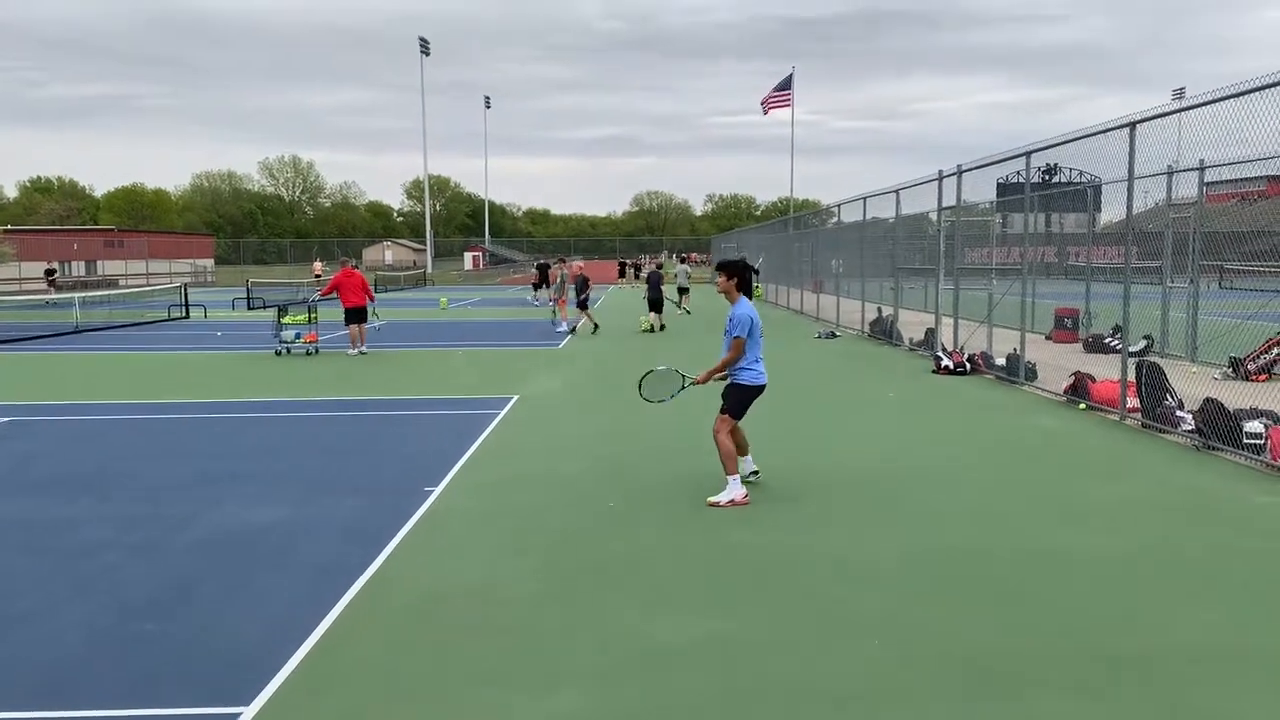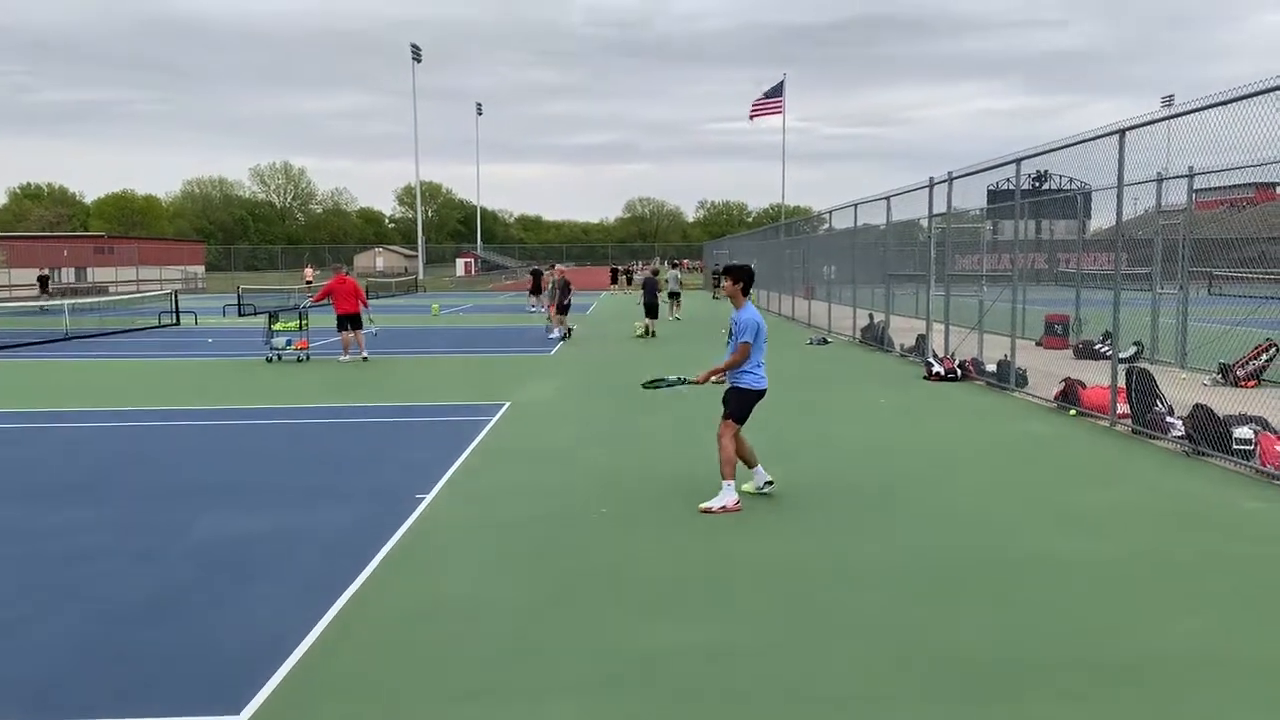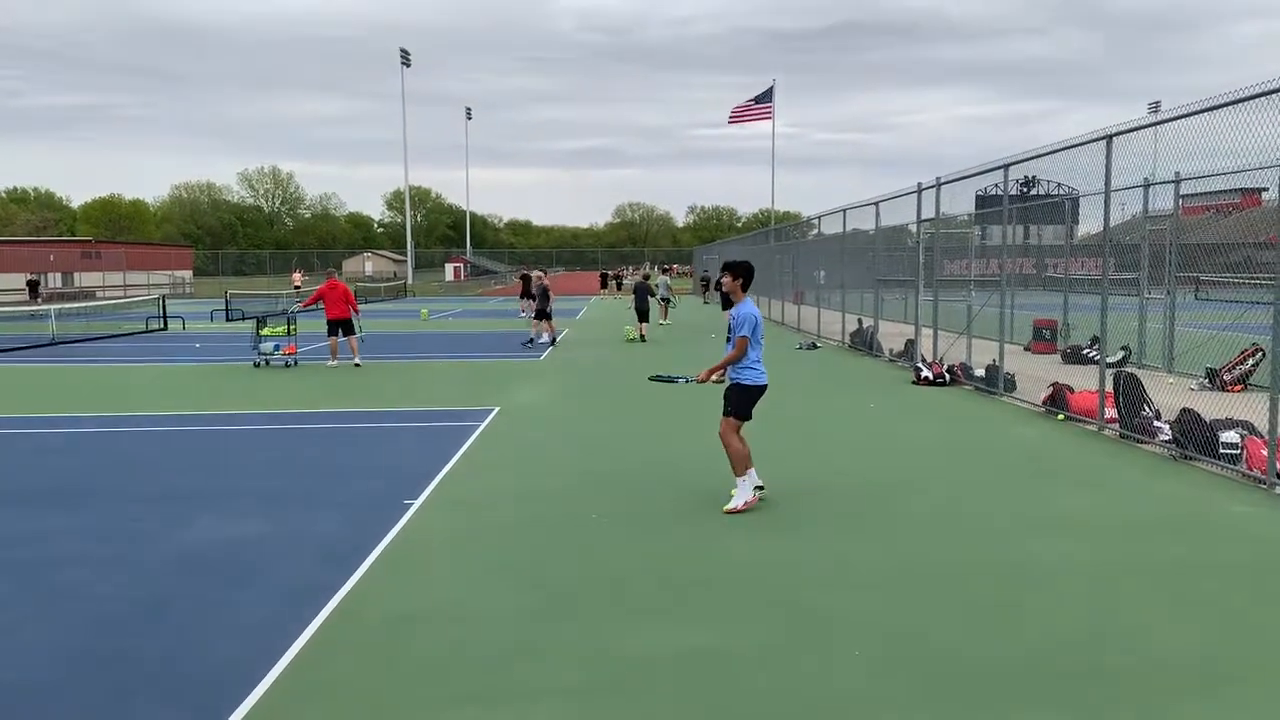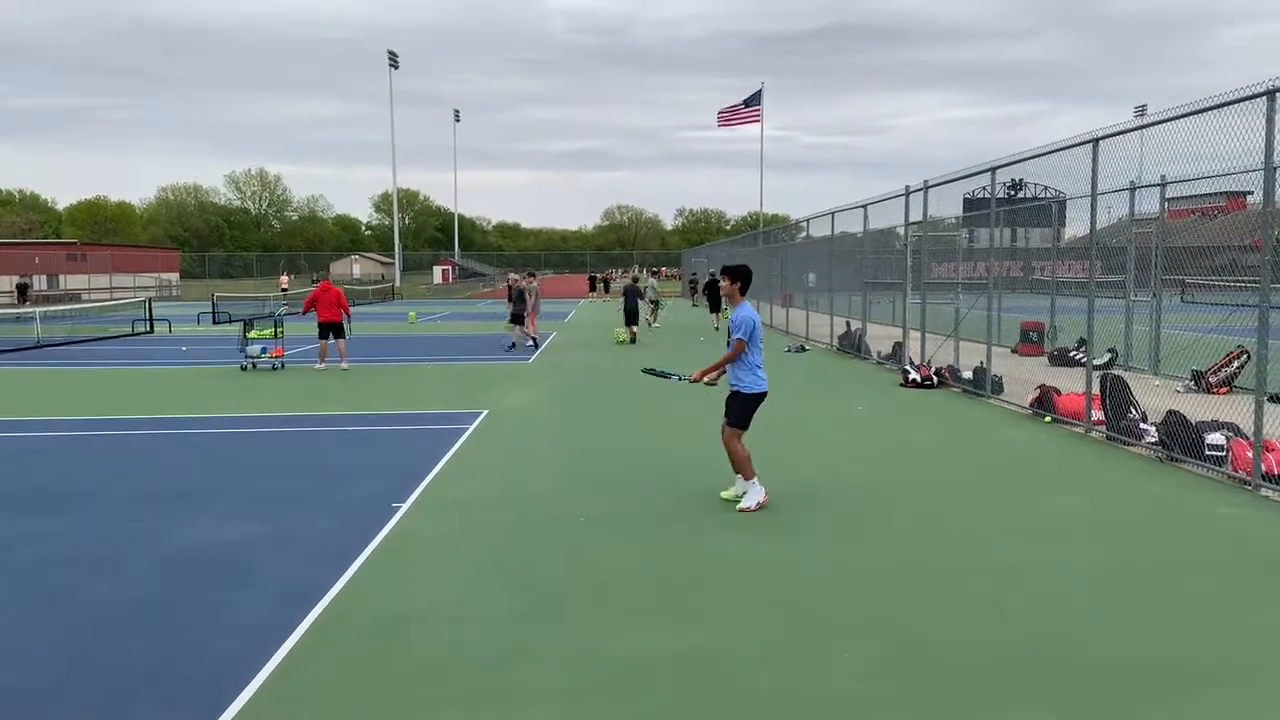
dt=0.2s
person 1, frame 1
left shoulder: (742, 313)
right shoulder: (737, 308)
left elbow: (735, 354)
left wrist: (709, 373)
right wrist: (724, 371)
left hip: (746, 380)
right hip: (744, 377)
left knee: (720, 429)
right knee: (730, 424)
left ankle: (736, 489)
right ankle: (747, 466)
person 1, frame 2
left shoulder: (748, 318)
right shoulder: (739, 313)
left elbow: (740, 357)
left wrist: (709, 374)
right wrist: (722, 373)
left hip: (747, 385)
right hip: (743, 383)
left knee: (724, 434)
right knee: (731, 434)
left ankle: (729, 495)
right ankle: (761, 478)
person 1, frame 3
left shoulder: (746, 313)
right shoulder: (737, 309)
left elbow: (739, 352)
left wrist: (711, 371)
right wrist: (722, 371)
left hip: (749, 381)
right hip: (741, 380)
left knee: (726, 431)
right knee: (732, 432)
left ankle: (745, 489)
right ankle: (752, 483)
person 1, frame 4
left shoulder: (744, 316)
right shoulder: (737, 313)
left elbow: (734, 353)
left wrist: (704, 372)
right wrist: (717, 373)
left hip: (749, 388)
right hip: (741, 386)
left knee: (730, 439)
right knee: (731, 437)
left ankle: (756, 491)
right ankle: (742, 486)
